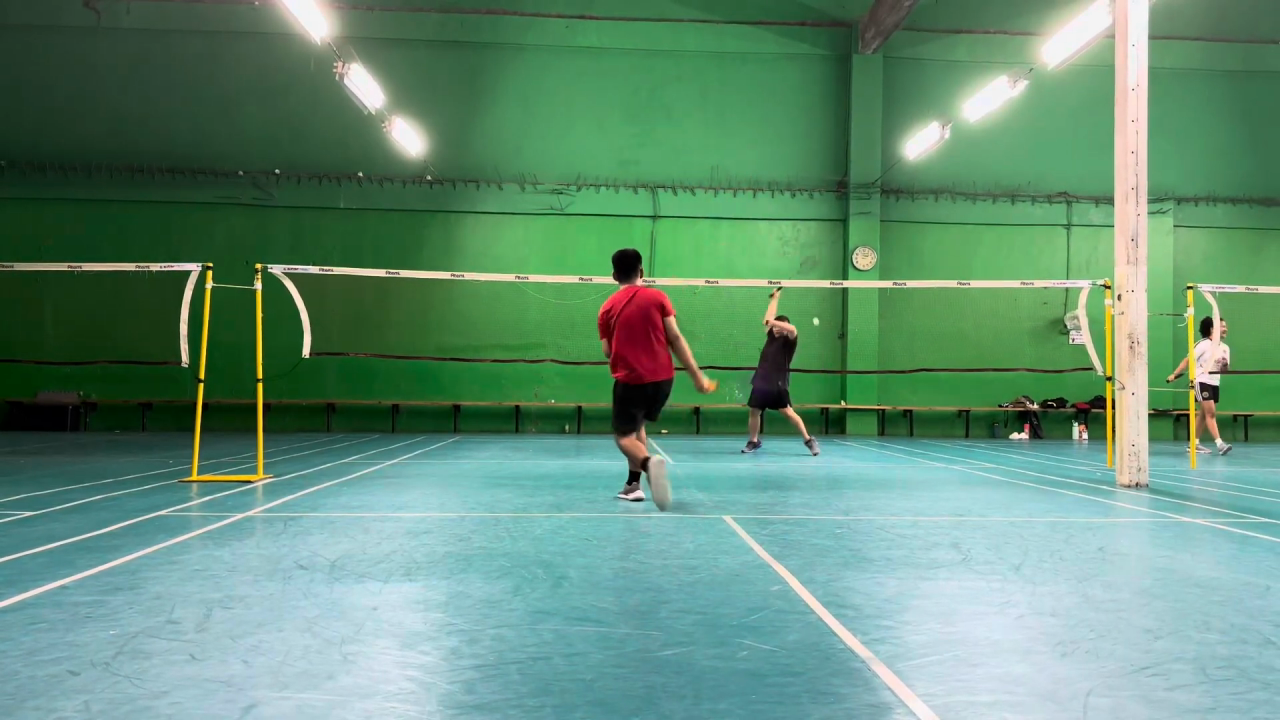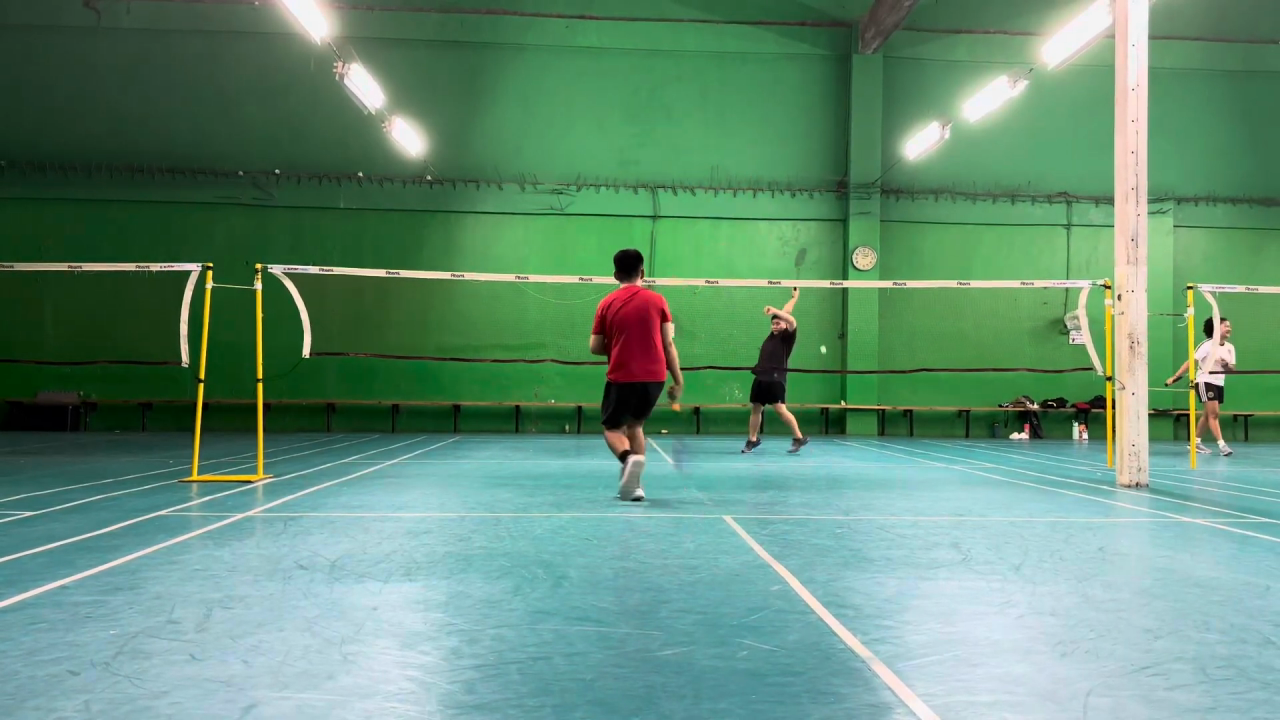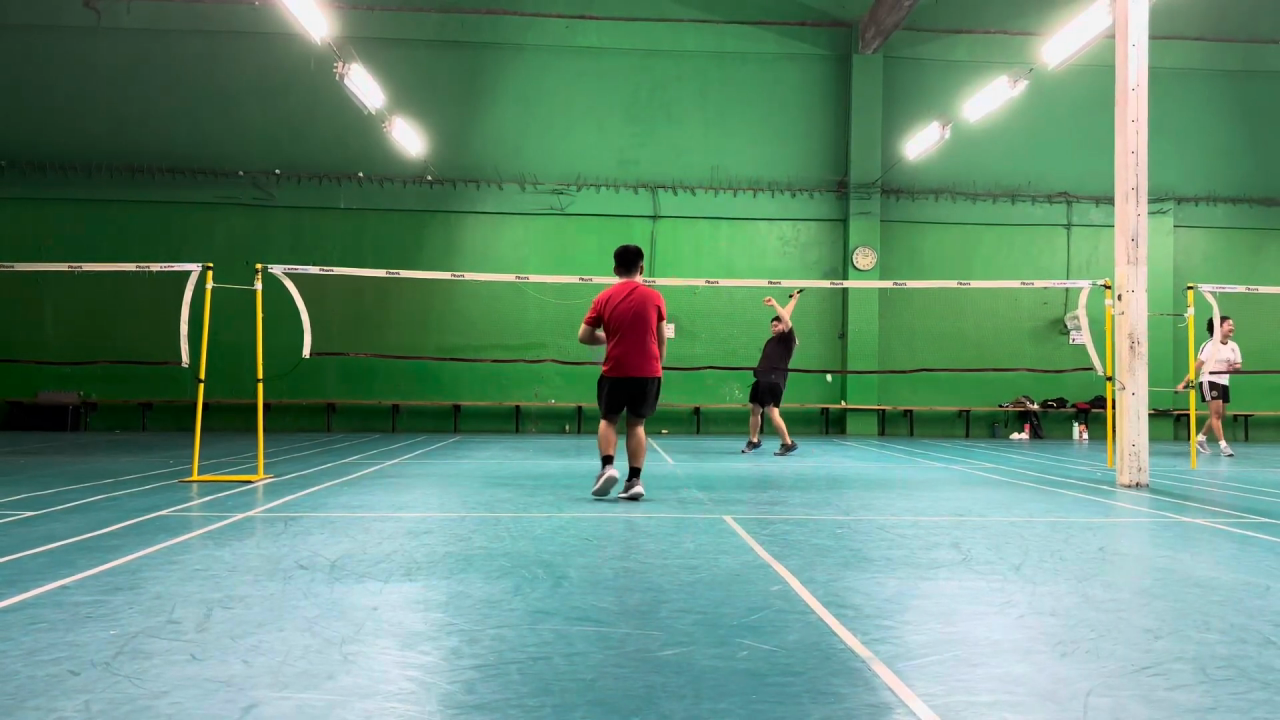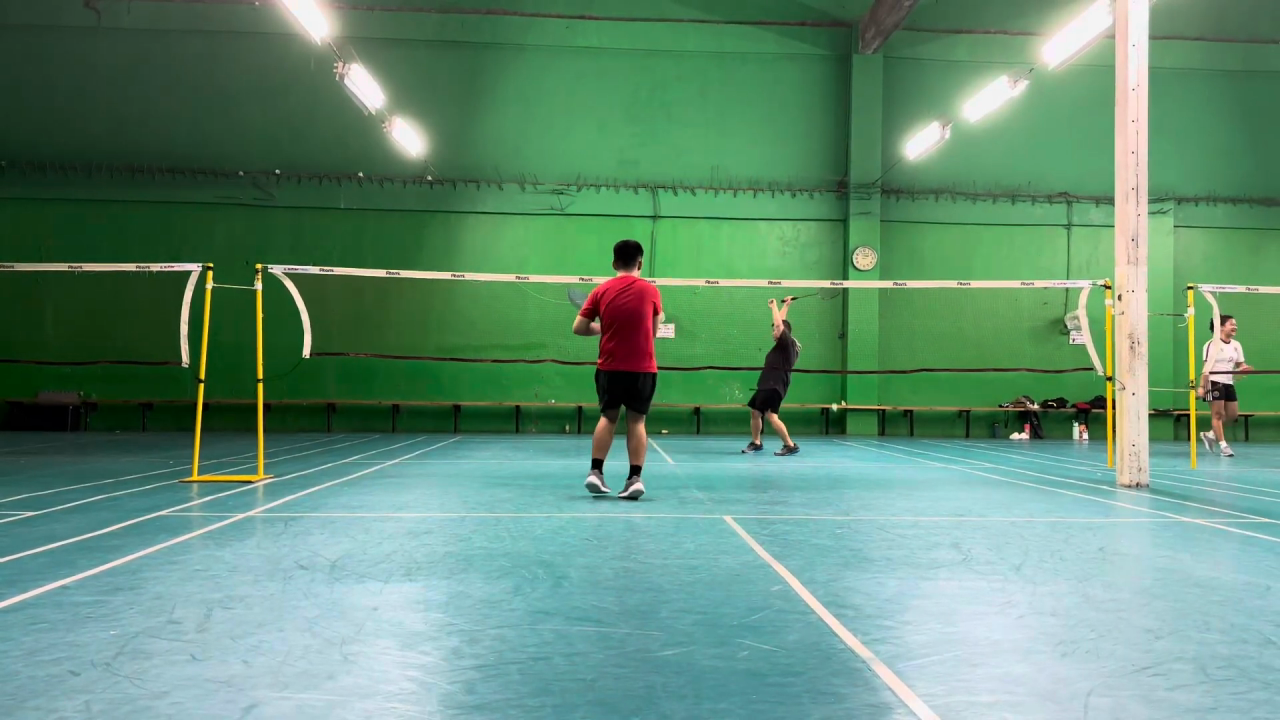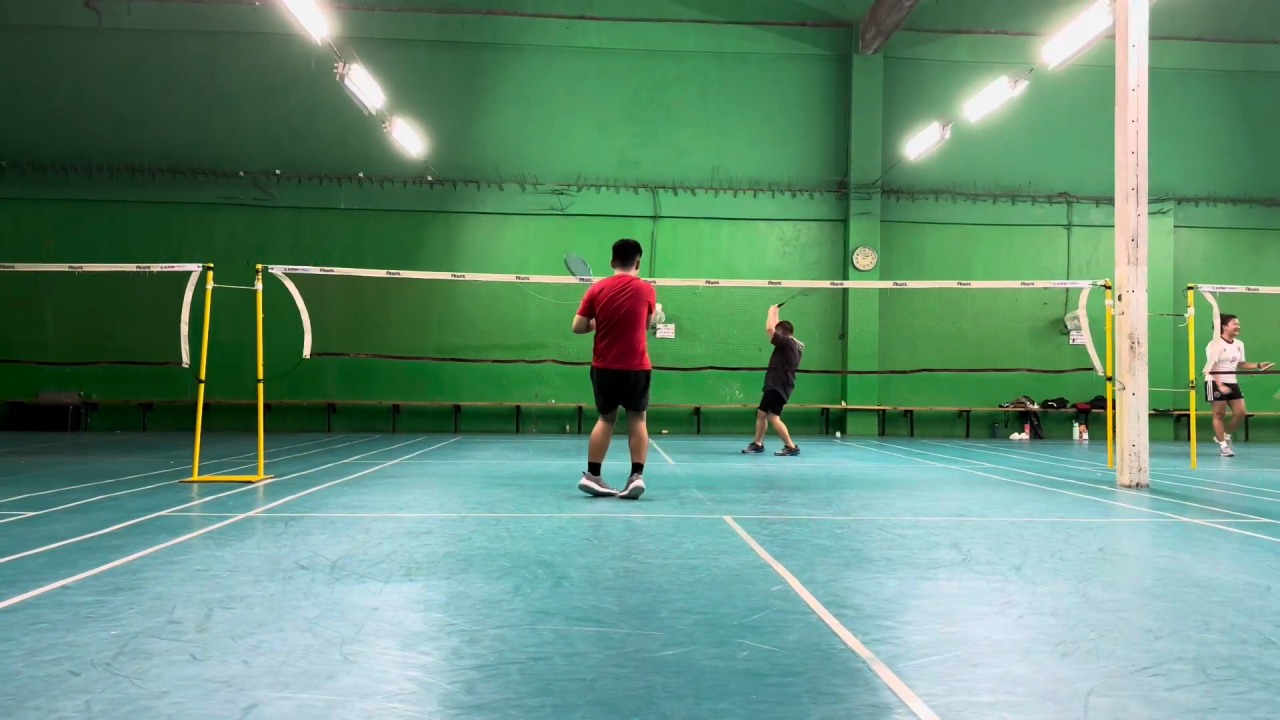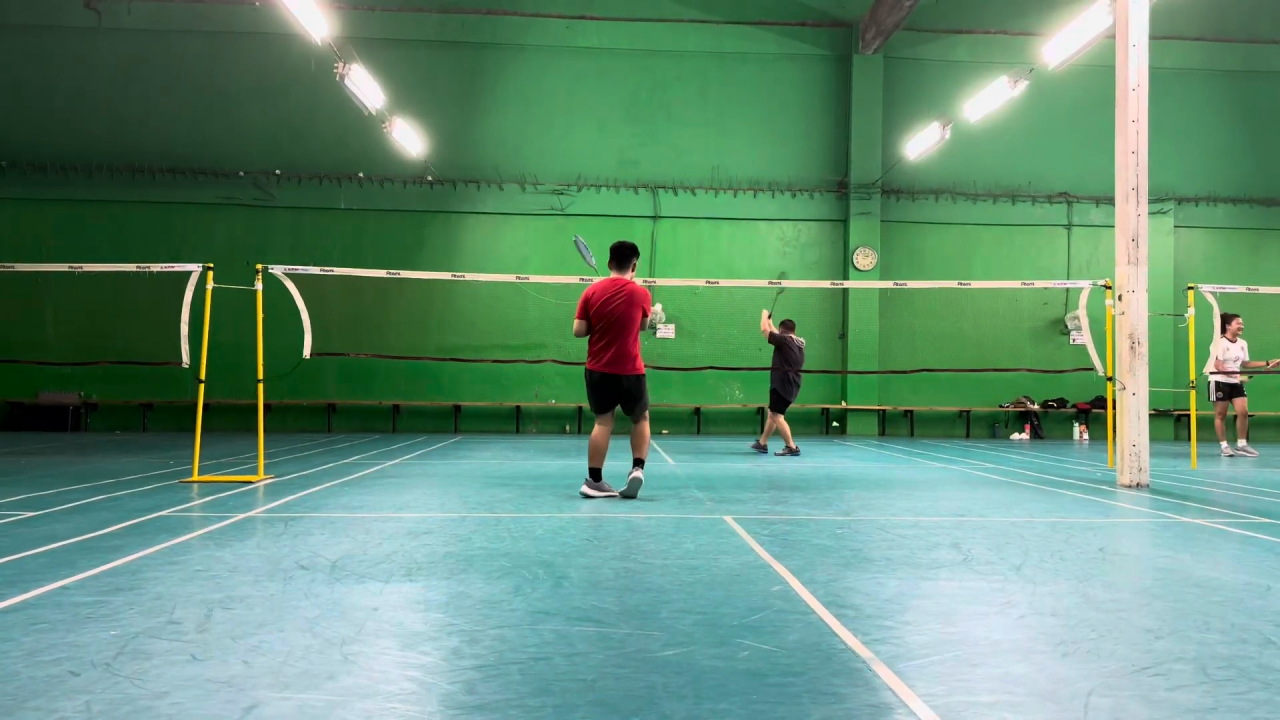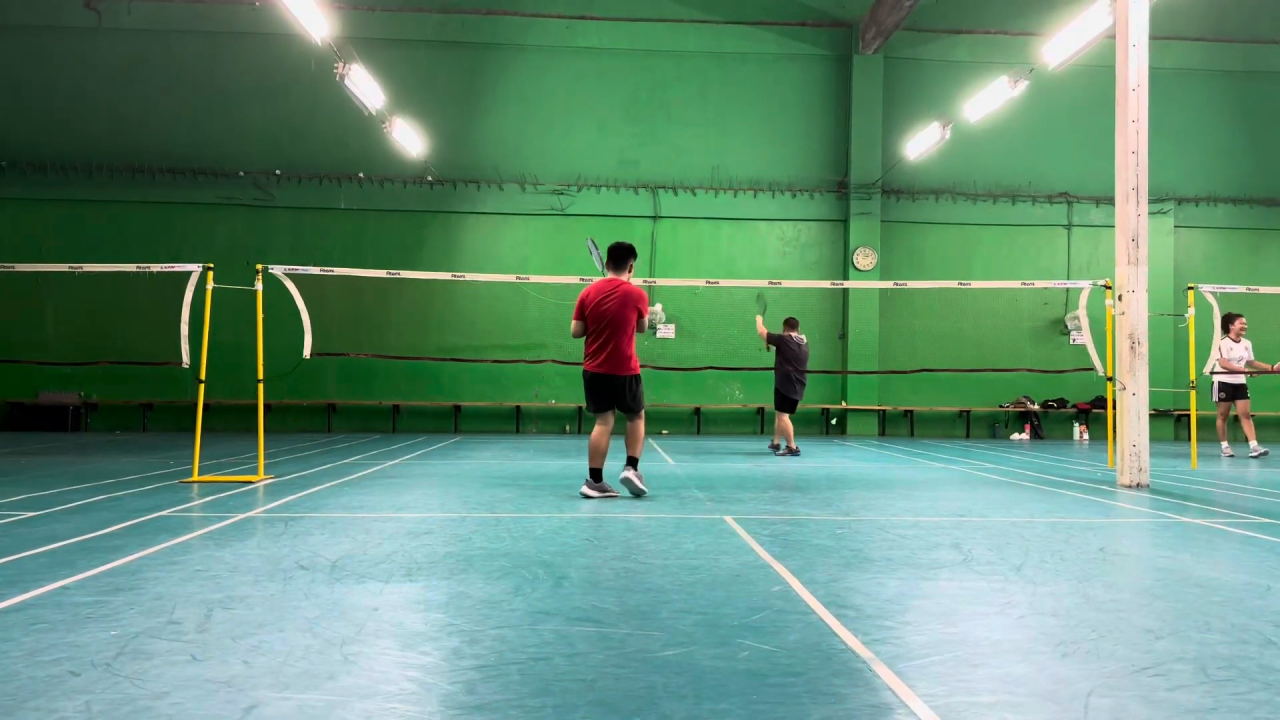
dt=0.1s
person 1, frame 1
left shoulder: (607, 308)
right shoulder: (655, 297)
left elbow: (608, 353)
right elbow: (676, 340)
right wrist: (696, 375)
left hip: (630, 380)
right hip: (662, 377)
left knee: (625, 437)
right knee: (637, 429)
left ankle: (650, 464)
right ankle: (633, 485)
person 1, frame 2
left shoulder: (607, 303)
right shoulder: (657, 300)
left elbow: (595, 347)
right elbow: (668, 344)
right wrist: (678, 380)
left hip: (622, 378)
right hip: (654, 377)
left knee: (613, 430)
right knee: (634, 426)
left ankle: (630, 458)
right ankle: (634, 484)
person 1, frame 3
left shoulder: (604, 298)
right shoulder: (654, 297)
left elbow: (584, 336)
right elbow: (661, 340)
right wrist: (657, 370)
left hip: (616, 372)
right hip: (649, 373)
left knee: (609, 421)
right knee: (636, 425)
left ankle: (607, 468)
right ankle: (634, 482)
person 1, frame 4
left shoulder: (601, 291)
right shoulder: (651, 292)
left elbow: (578, 328)
left hip: (610, 368)
right hip: (643, 369)
left knee: (608, 417)
right knee: (637, 422)
left ankle: (596, 472)
right ankle: (635, 479)
person 1, frame 5
left shoulder: (597, 289)
right shoulder: (647, 290)
left elbow: (578, 327)
left hip: (604, 367)
right hip: (637, 367)
left knee: (606, 420)
right knee: (638, 420)
left ankle: (592, 476)
right ankle: (636, 475)
person 1, frame 6
left shoulder: (592, 292)
right shoulder: (641, 294)
left elbow: (579, 331)
left hip: (597, 370)
right hip: (630, 371)
left knee: (603, 423)
right knee: (640, 420)
left ankle: (594, 482)
right ankle: (637, 470)
person 1, frame 7
left shoulder: (588, 293)
right shoulder: (637, 295)
left elbow: (576, 332)
left hip: (594, 370)
right hip: (626, 371)
left knee: (603, 423)
right knee: (636, 418)
left ankle: (594, 482)
right ankle: (631, 468)
